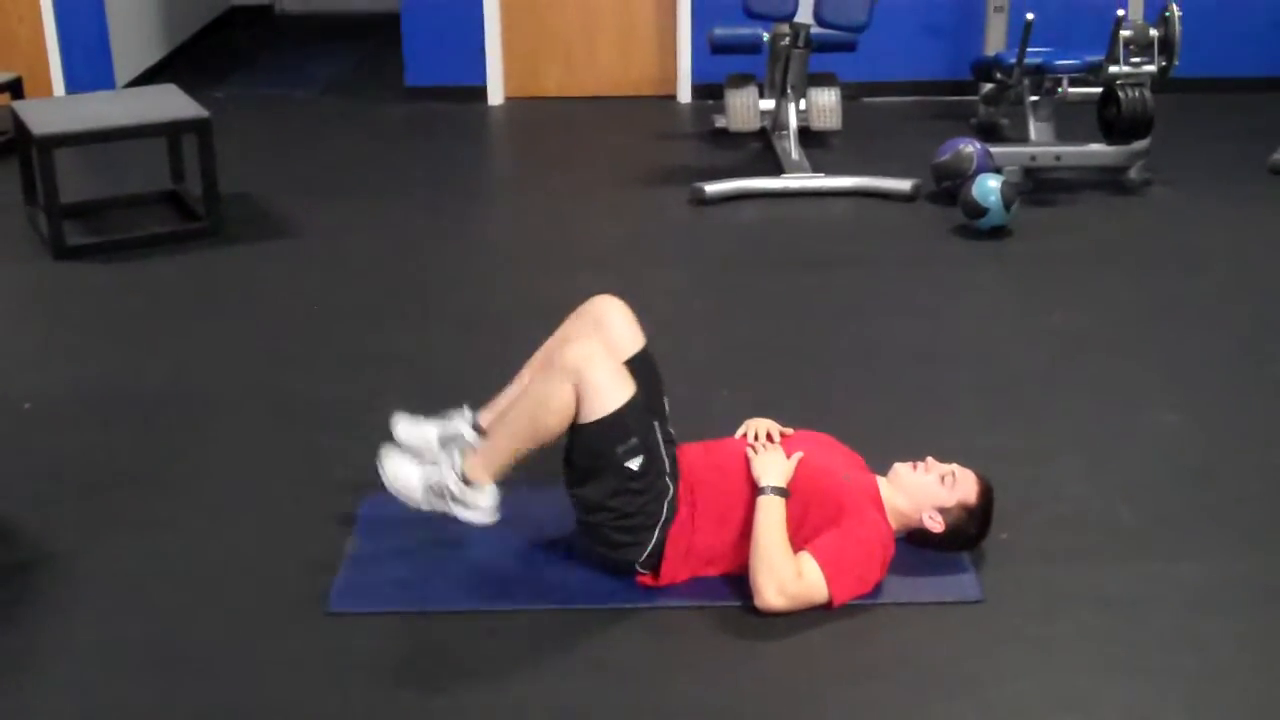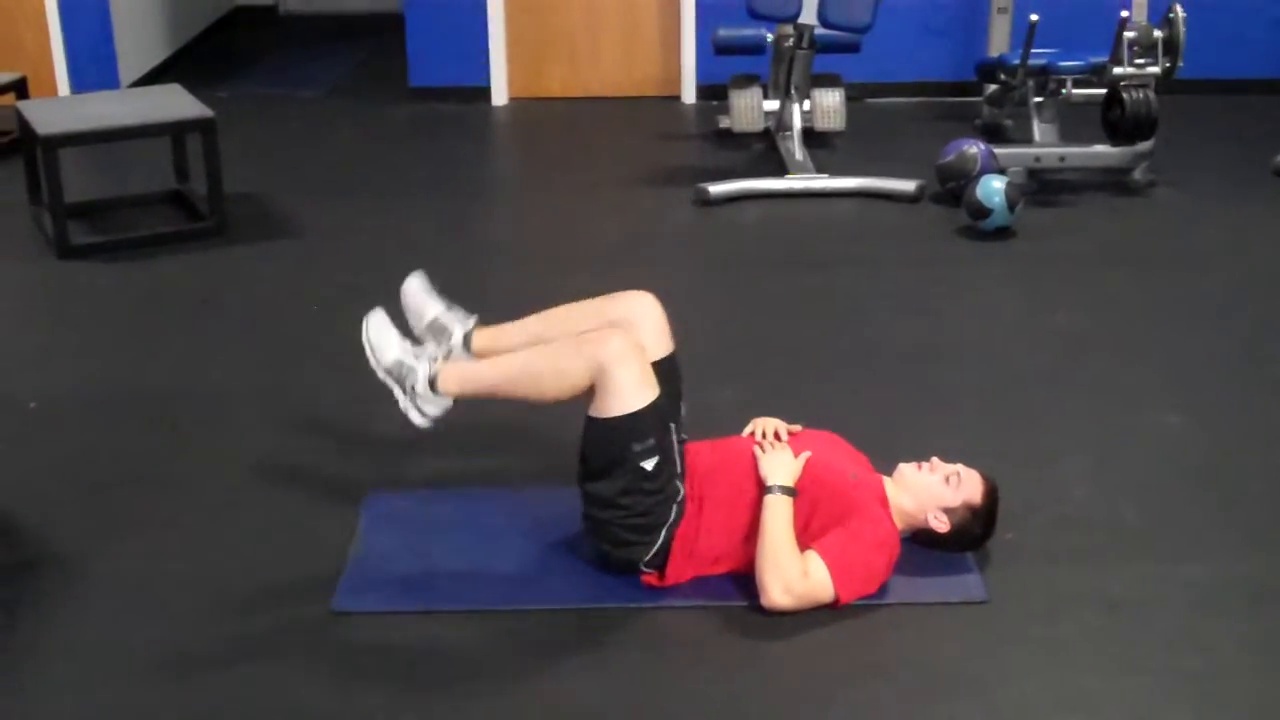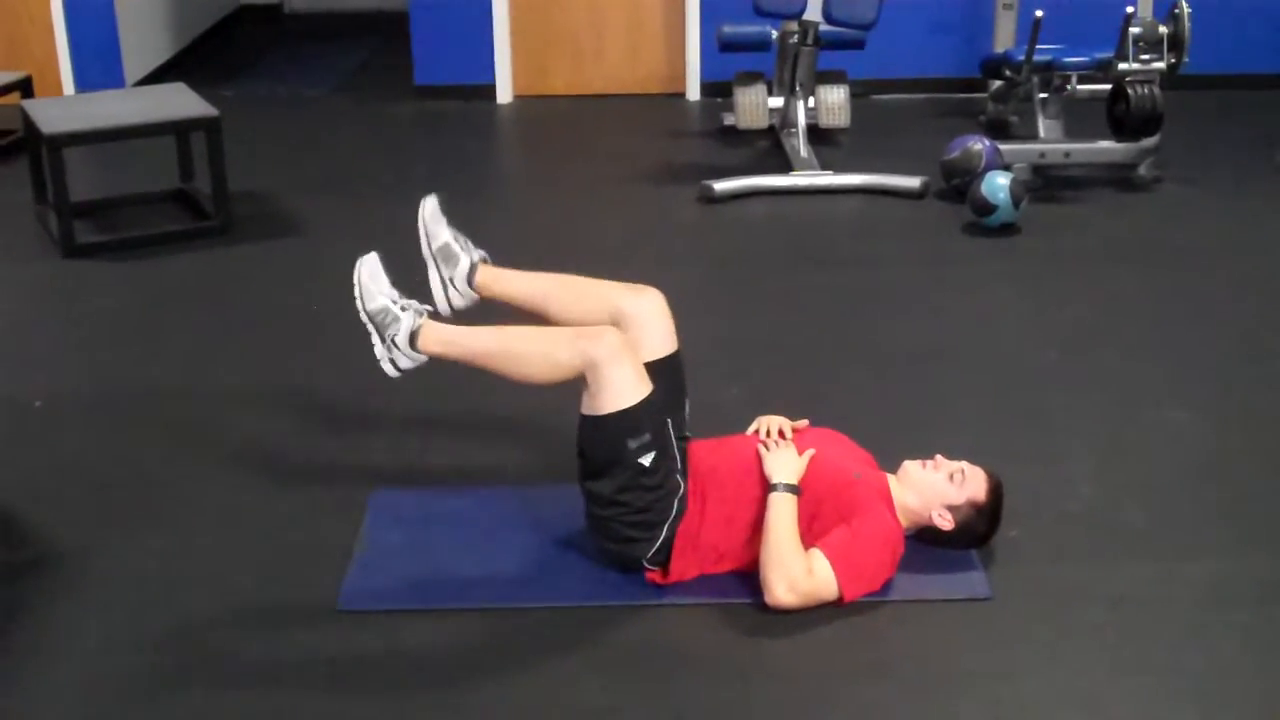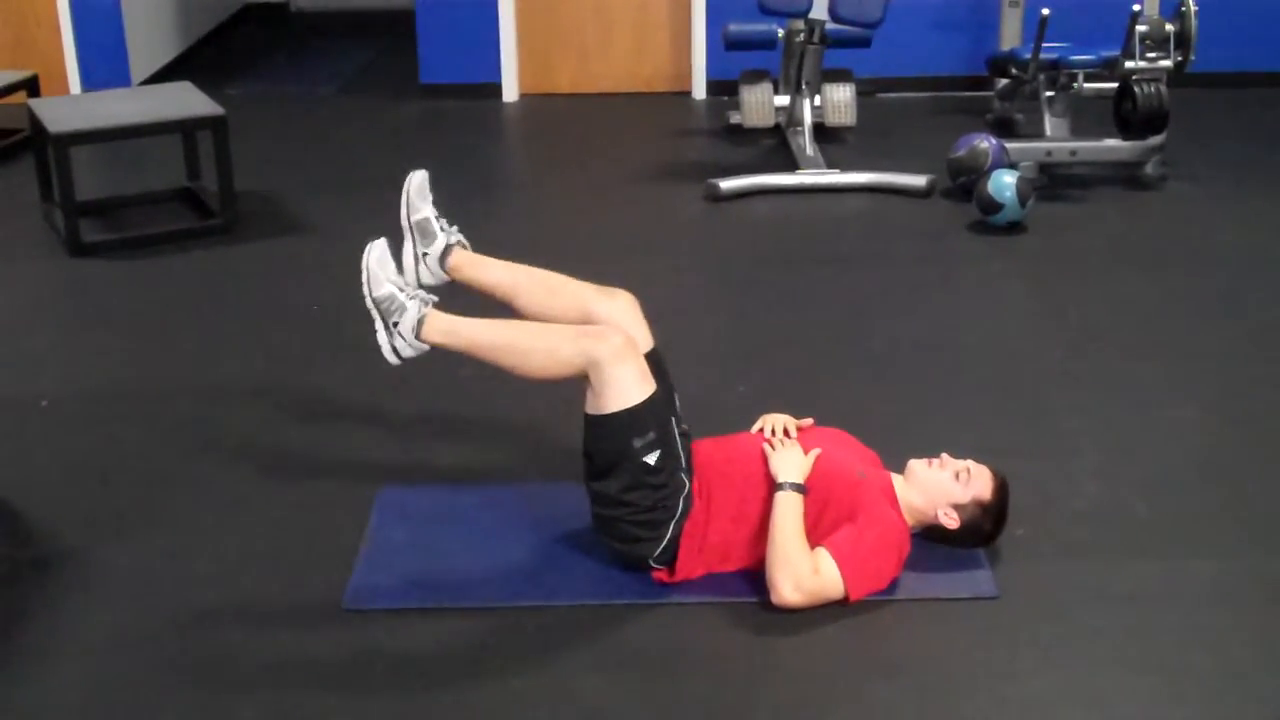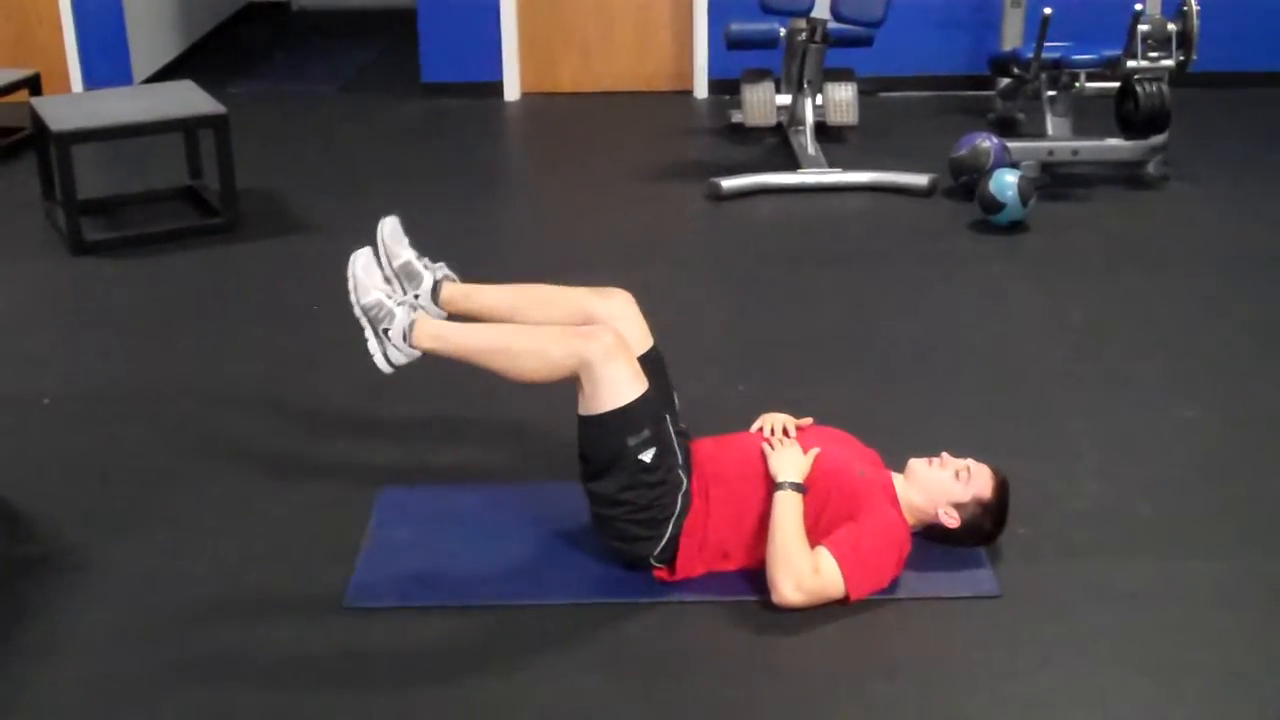
dt=0.3s
person 1, frame 1
left shoulder: (868, 539)
right shoulder: (852, 470)
left elbow: (773, 592)
left wrist: (772, 487)
right wrist: (763, 432)
left hip: (645, 527)
right hip: (671, 475)
left knee: (585, 357)
right knee: (608, 314)
left ankle: (470, 485)
right ankle: (477, 434)
person 1, frame 2
left shoulder: (874, 541)
right shoulder: (860, 477)
left elbow: (780, 591)
left wrist: (778, 487)
right wrist: (771, 429)
left hip: (650, 527)
right hip: (676, 470)
left knee: (616, 350)
right knee: (637, 310)
left ankle: (435, 384)
right ankle: (464, 343)
person 1, frame 3
left shoulder: (877, 540)
right shoulder: (864, 472)
left elbow: (784, 589)
left wrist: (783, 484)
right wrist: (774, 429)
left hip: (653, 526)
right hip: (677, 469)
left knee: (603, 346)
right knee: (643, 305)
left ankle: (414, 336)
right ankle: (467, 279)
person 1, frame 4
left shoulder: (883, 537)
right shoulder: (868, 469)
left elbow: (790, 588)
left wrist: (789, 484)
right wrist: (782, 426)
left hip: (659, 523)
right hip: (682, 468)
left knee: (607, 347)
right knee: (613, 306)
left ankle: (418, 327)
right ankle: (444, 258)
person 1, frame 5
left shoulder: (884, 536)
right shoulder: (869, 468)
left elbow: (790, 589)
left wrist: (788, 483)
right wrist: (778, 424)
left hip: (659, 521)
right hip: (681, 467)
left knee: (597, 344)
right knee: (610, 305)
left ankle: (410, 333)
right ankle: (437, 293)
